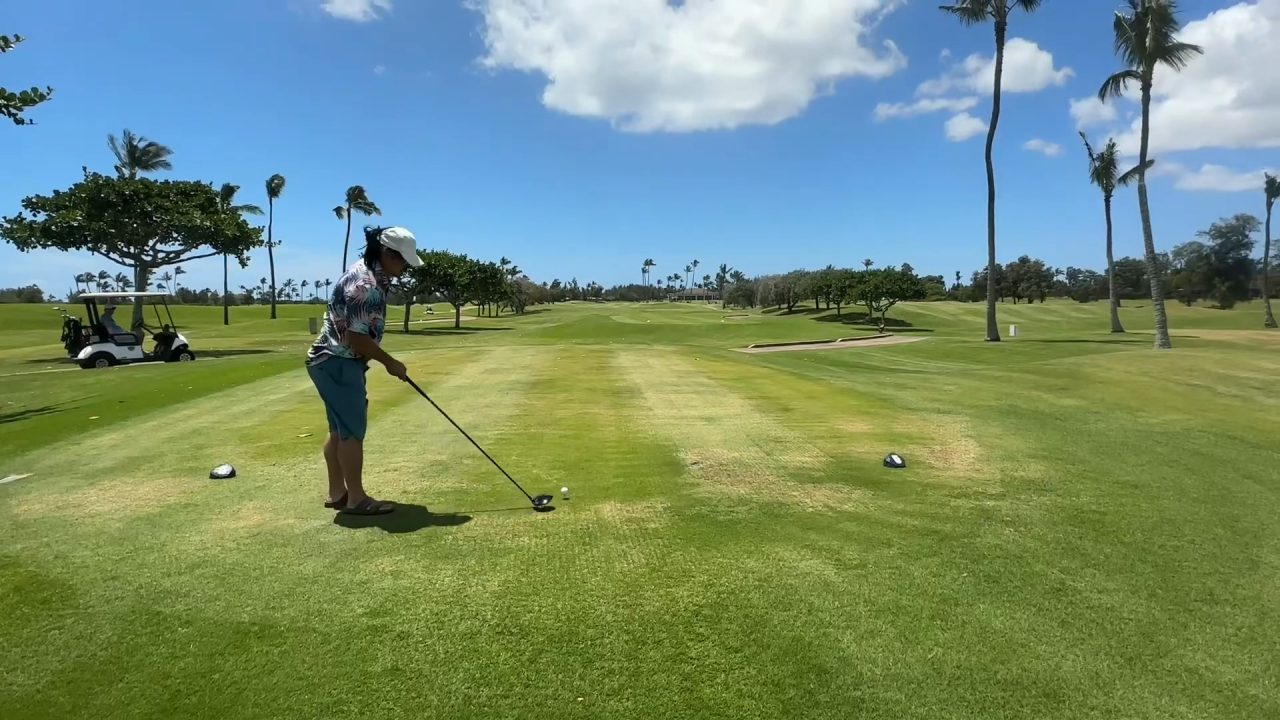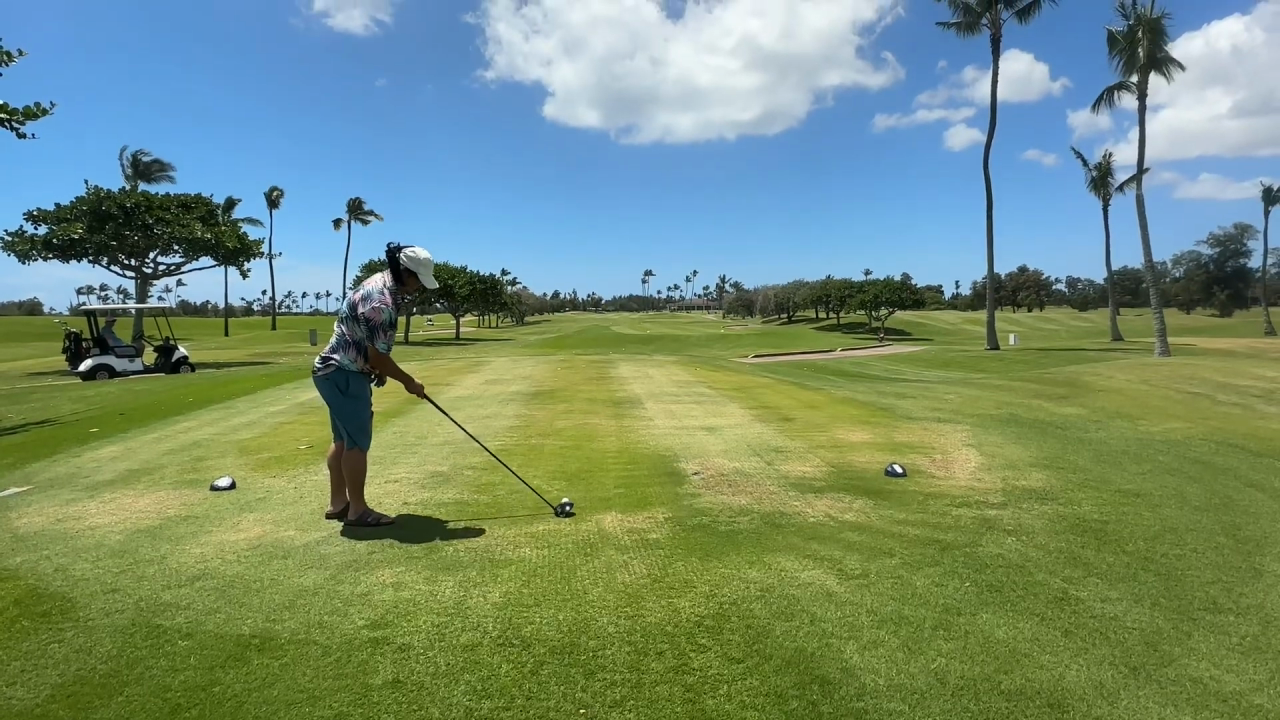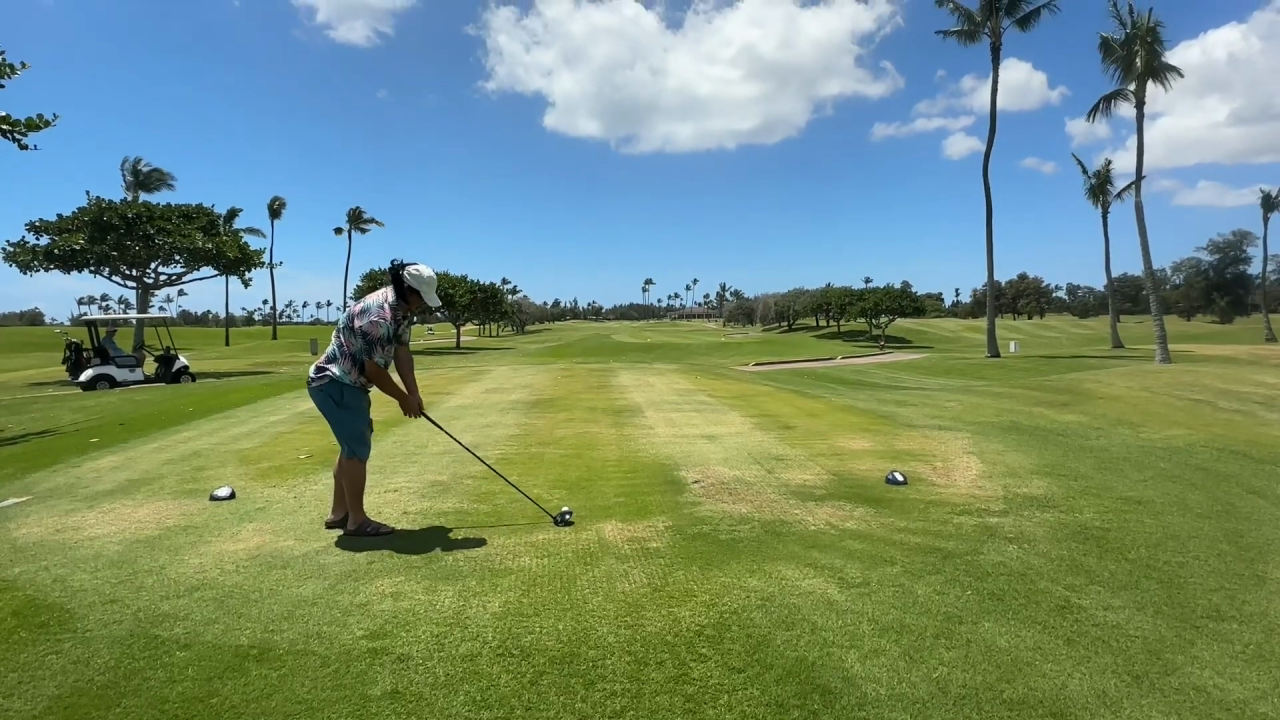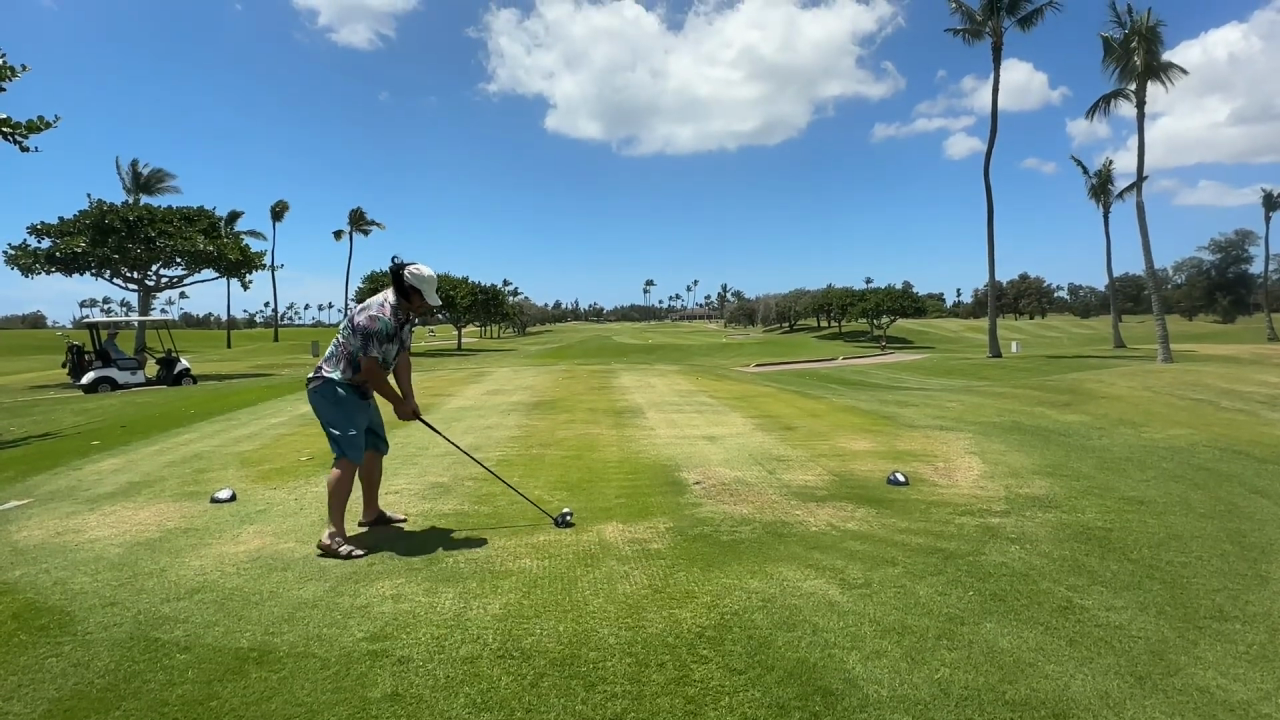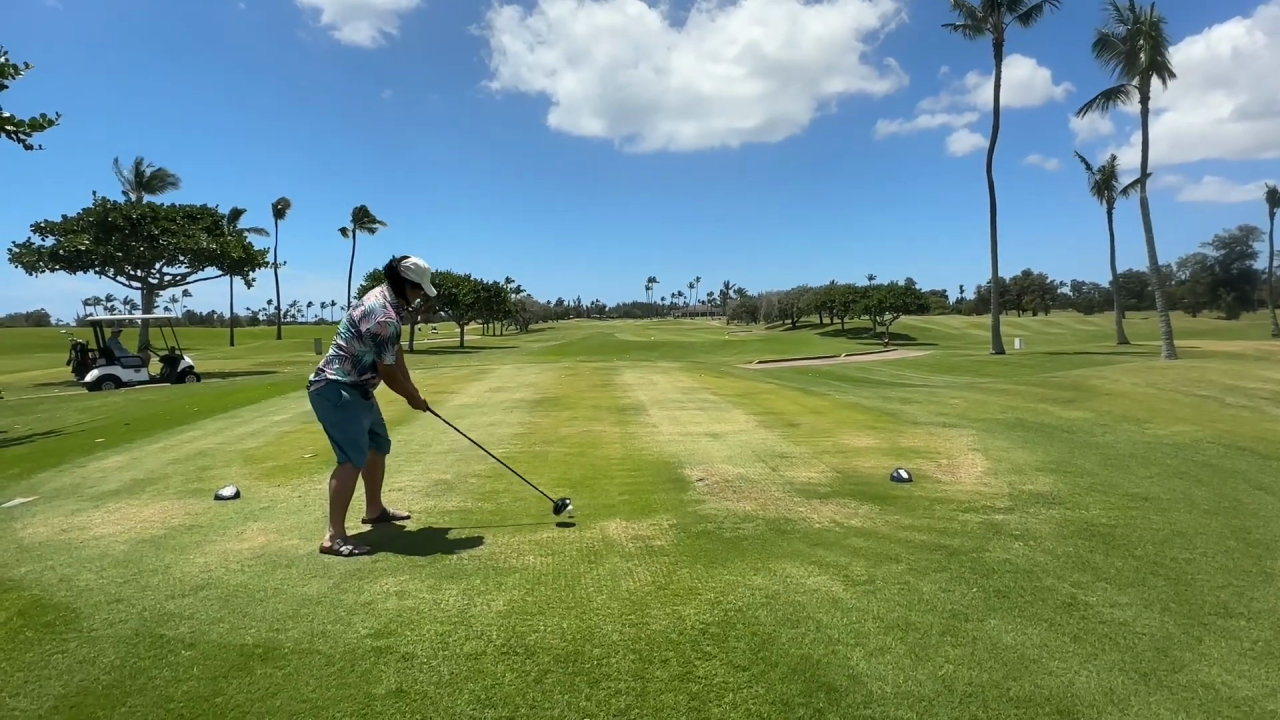
dt=1s
person 1, frame 1
left shoulder: (368, 271)
right shoulder: (366, 285)
right elbow: (356, 336)
left wrist: (381, 360)
right wrist: (389, 363)
left hip: (333, 360)
right hip: (338, 363)
left knee: (339, 429)
right knee: (352, 430)
left ankle: (337, 492)
right ankle: (355, 498)
person 1, frame 2
left shoulder: (381, 283)
right shoulder: (380, 303)
right elbow: (377, 355)
left wrist: (380, 370)
right wrist: (408, 382)
left hip: (336, 370)
right hip: (344, 374)
left knee: (343, 439)
right knee: (357, 441)
left ankle: (338, 503)
right ankle: (357, 509)
person 1, frame 3
left shoulder: (401, 309)
right shoulder: (378, 317)
left elbow: (401, 353)
right elbow: (375, 371)
left wrist: (414, 394)
right wrist: (403, 399)
left hip: (343, 382)
right hip: (335, 384)
left knee: (351, 447)
right knee: (357, 449)
left ankle: (339, 512)
right ankle: (356, 520)
person 1, frame 4
left shoulder: (405, 314)
right shoulder: (378, 316)
left elbow: (401, 358)
right elbow: (371, 368)
left wrist: (409, 400)
right wrist: (398, 402)
left hip: (356, 389)
right hip: (333, 387)
left knee: (375, 447)
right knee: (349, 455)
left ankle: (371, 511)
right ankle: (333, 534)
person 1, frame 5
left shoulder: (387, 300)
right shoulder: (383, 317)
left elbow: (394, 351)
right elbow: (387, 370)
left wrist: (411, 387)
right wrist: (412, 397)
left hip: (354, 388)
right hip: (335, 389)
left knee: (377, 445)
right knee: (352, 457)
left ankle: (375, 510)
right ankle: (334, 536)
